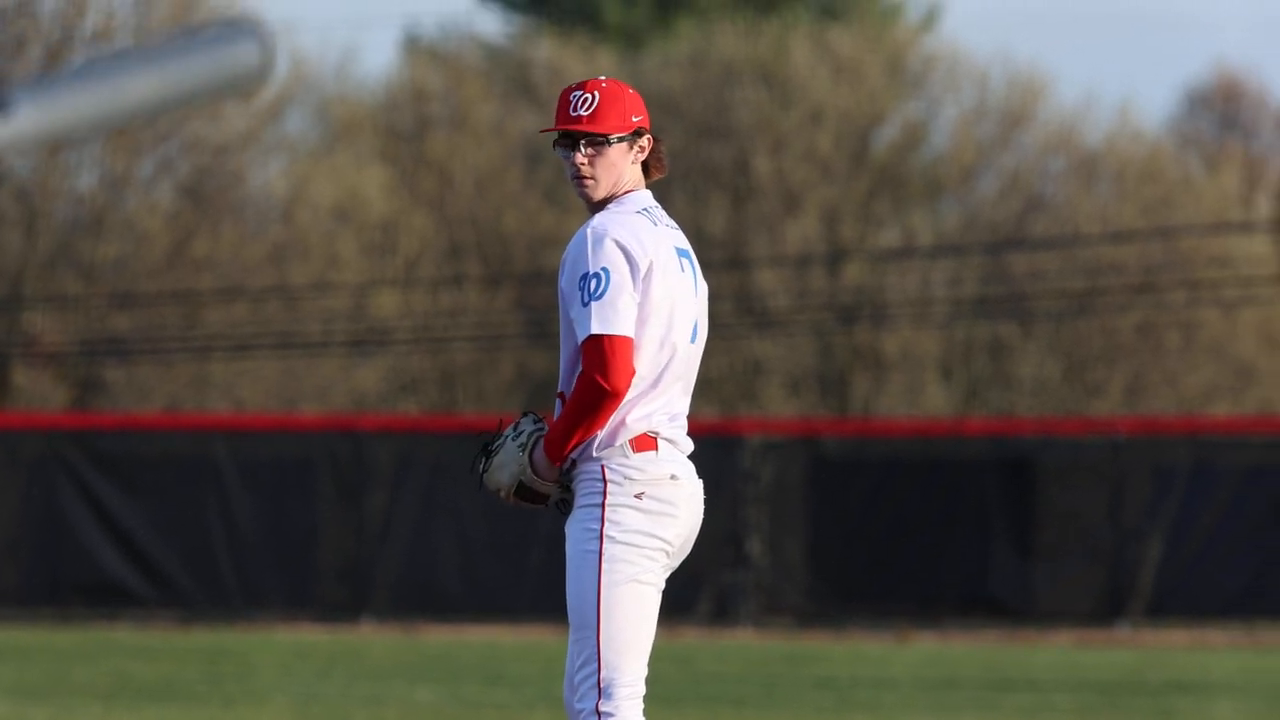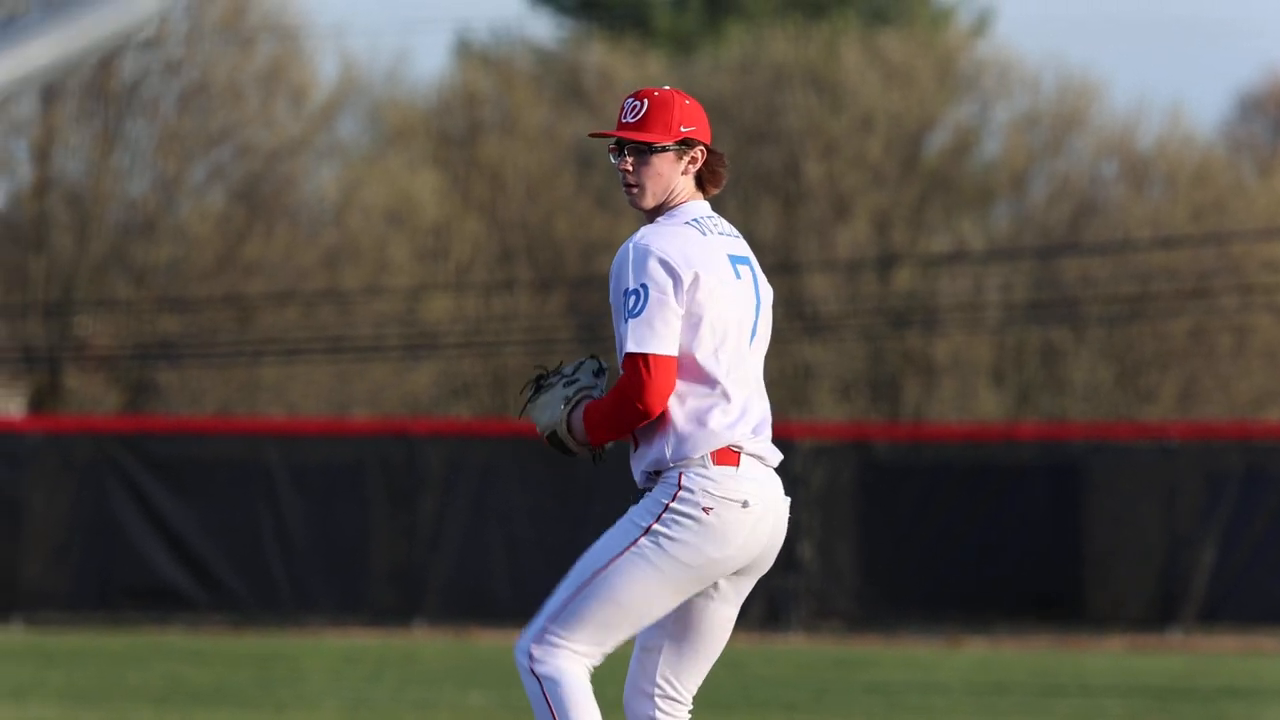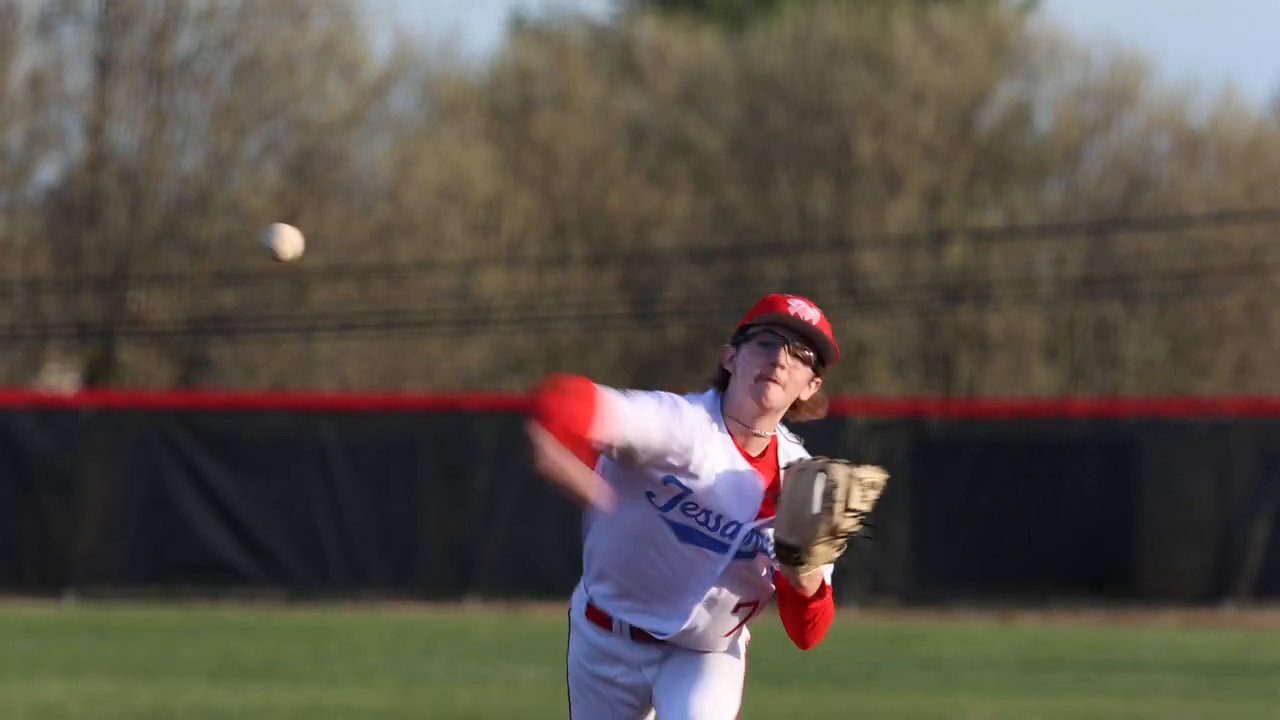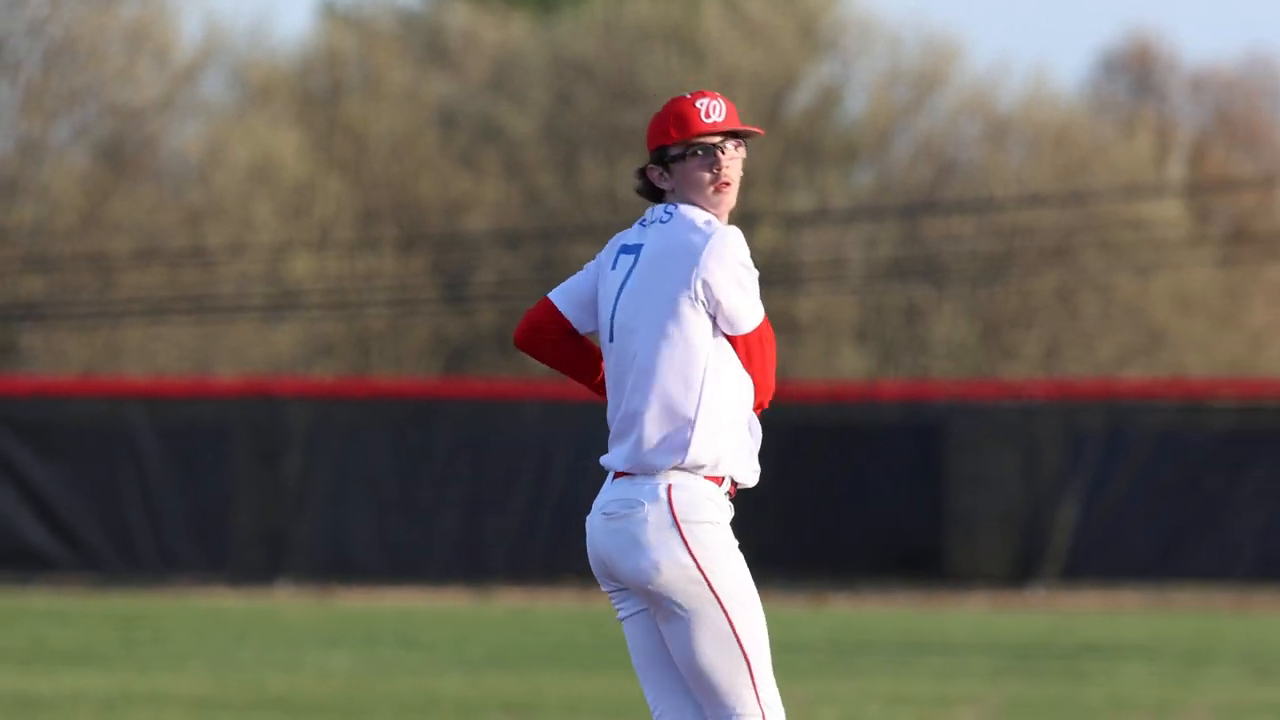
dt=1s
person 1, frame 1
left shoulder: (604, 237)
right shoulder: (671, 237)
left elbow: (608, 375)
left wrist: (552, 450)
right wrist: (568, 446)
left hip: (622, 483)
right hip: (671, 479)
person 1, frame 2
left shoulder: (652, 248)
right shoulder: (736, 248)
left elbow: (646, 394)
left wrist: (585, 424)
right wrist: (607, 411)
left hip: (699, 498)
right hip: (756, 501)
left knee: (547, 653)
person 1, frame 3
right shoulder: (672, 420)
left elbow: (808, 633)
right elbow: (555, 399)
left wrist: (809, 581)
right wrist: (571, 465)
left hip: (703, 659)
right hip: (606, 645)
person 1, frame 4
left shoulder: (631, 248)
right shoulder: (712, 243)
left elbow: (534, 333)
right elbow: (756, 380)
right wrist: (728, 405)
left hip: (618, 518)
right hip: (677, 517)
